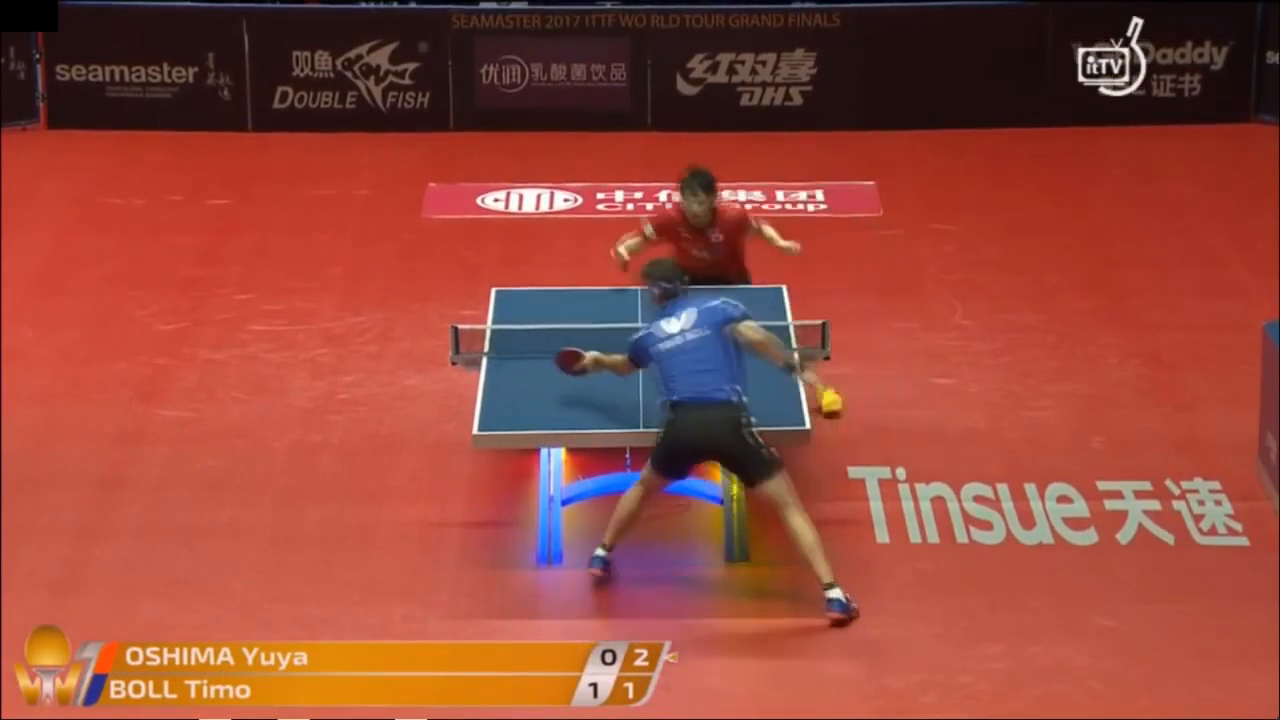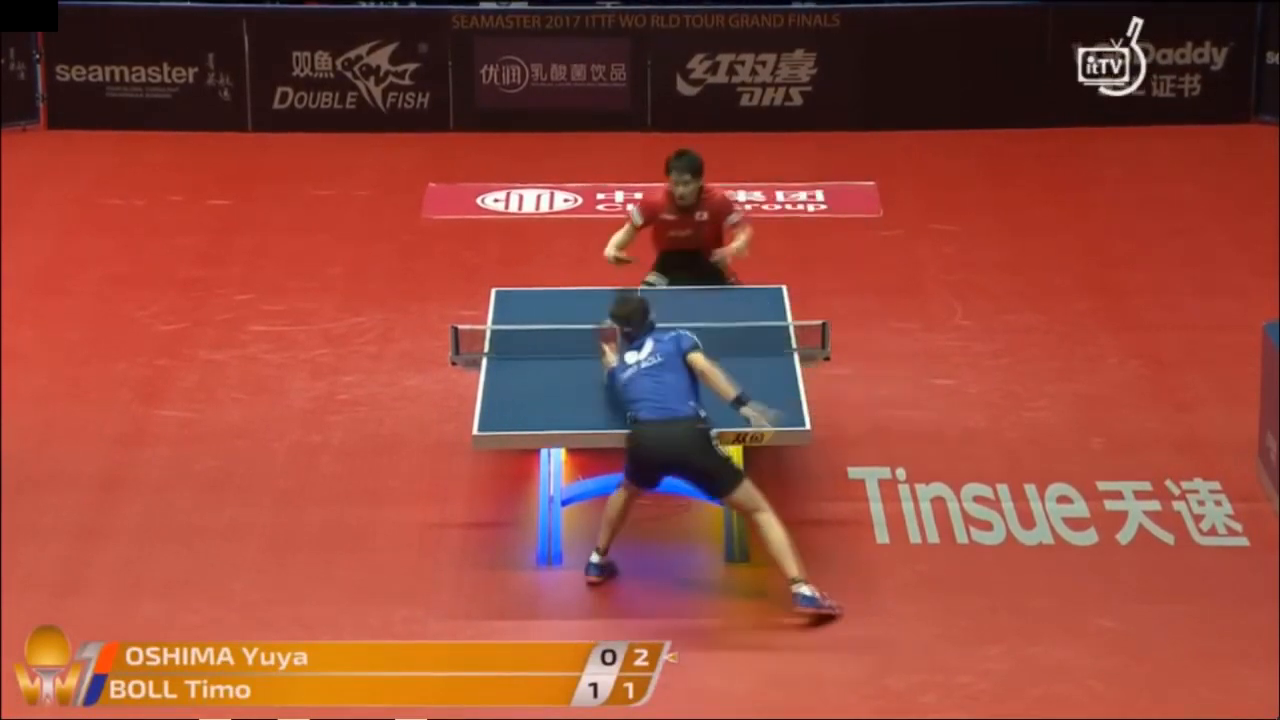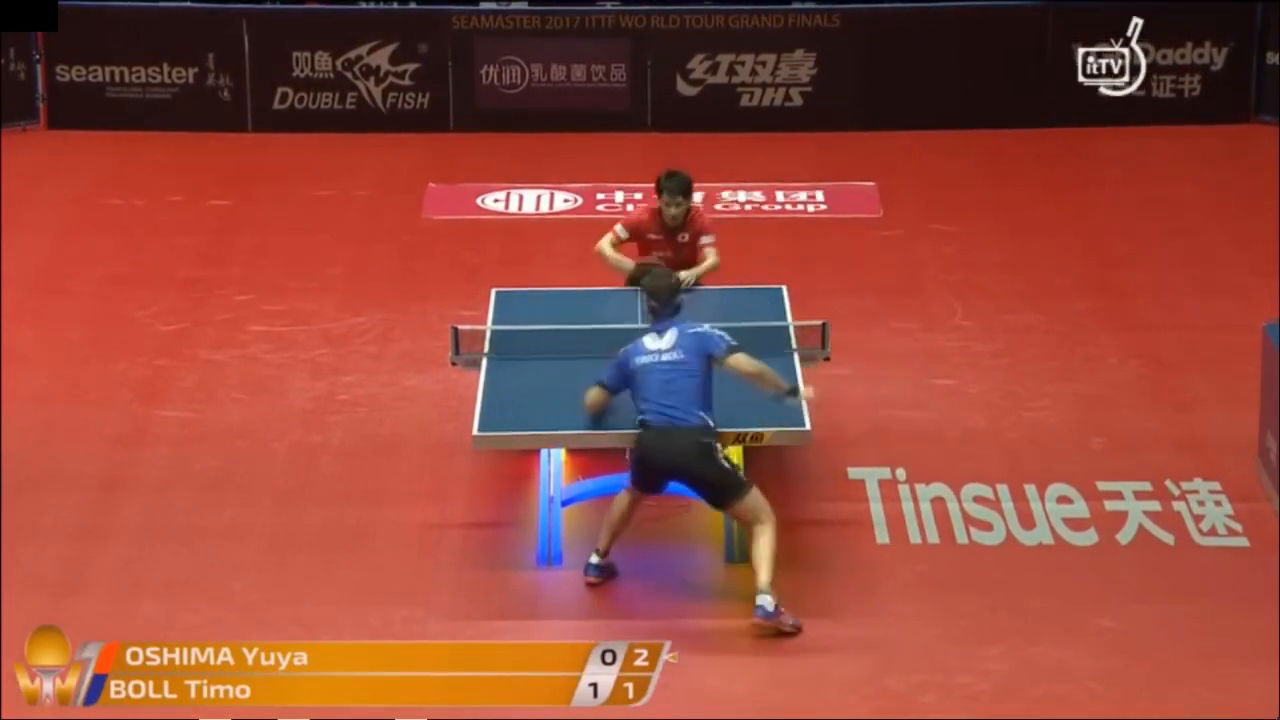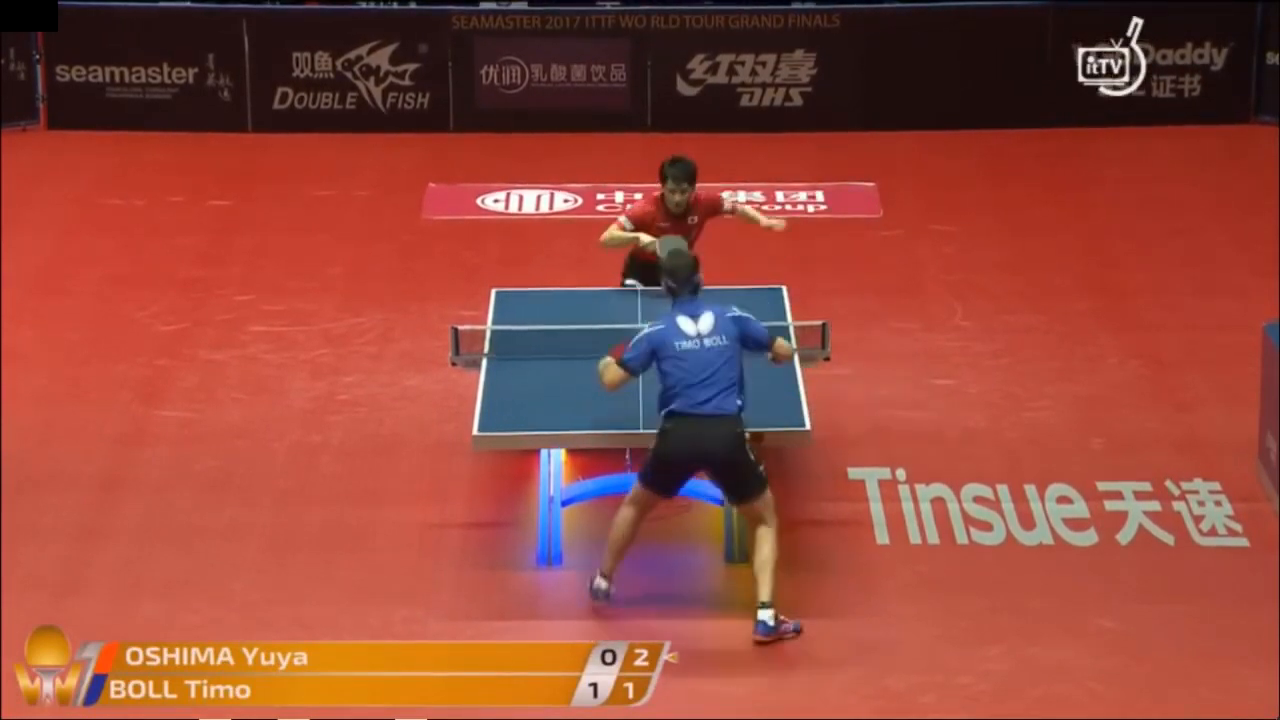
dt=0.2s
person 1, frame 1
left shoulder: (651, 334)
right shoulder: (717, 308)
left elbow: (626, 365)
right elbow: (755, 337)
left wrist: (597, 361)
right wrist: (797, 368)
left hip: (682, 425)
right hip: (727, 422)
left knee: (645, 486)
right knee: (789, 507)
left ankle: (601, 556)
right ankle: (835, 598)
person 1, frame 2
left shoulder: (619, 366)
right shoulder: (675, 339)
right elbow: (703, 366)
right wrist: (743, 403)
left hip: (644, 440)
right hip: (689, 436)
left knee: (628, 489)
right knee: (760, 510)
left ankle: (597, 562)
right ankle: (802, 591)
person 1, frame 3
left shoulder: (631, 352)
right shoulder: (701, 334)
left elbow: (591, 404)
right elbow: (743, 365)
left wrist: (603, 396)
right wrist: (789, 390)
left hip: (651, 446)
right hip: (696, 444)
left knee: (633, 494)
right knee: (763, 519)
left ankle: (598, 563)
right ankle: (765, 602)
person 1, frame 4
left shoulder: (656, 332)
right shoulder: (732, 318)
left elbow: (611, 381)
right elbow: (785, 351)
left wrist: (606, 364)
right wrist: (773, 353)
left hip: (678, 437)
right hip: (726, 436)
left knee: (634, 505)
right knee: (766, 522)
left ankle: (603, 583)
right ankle: (767, 617)
